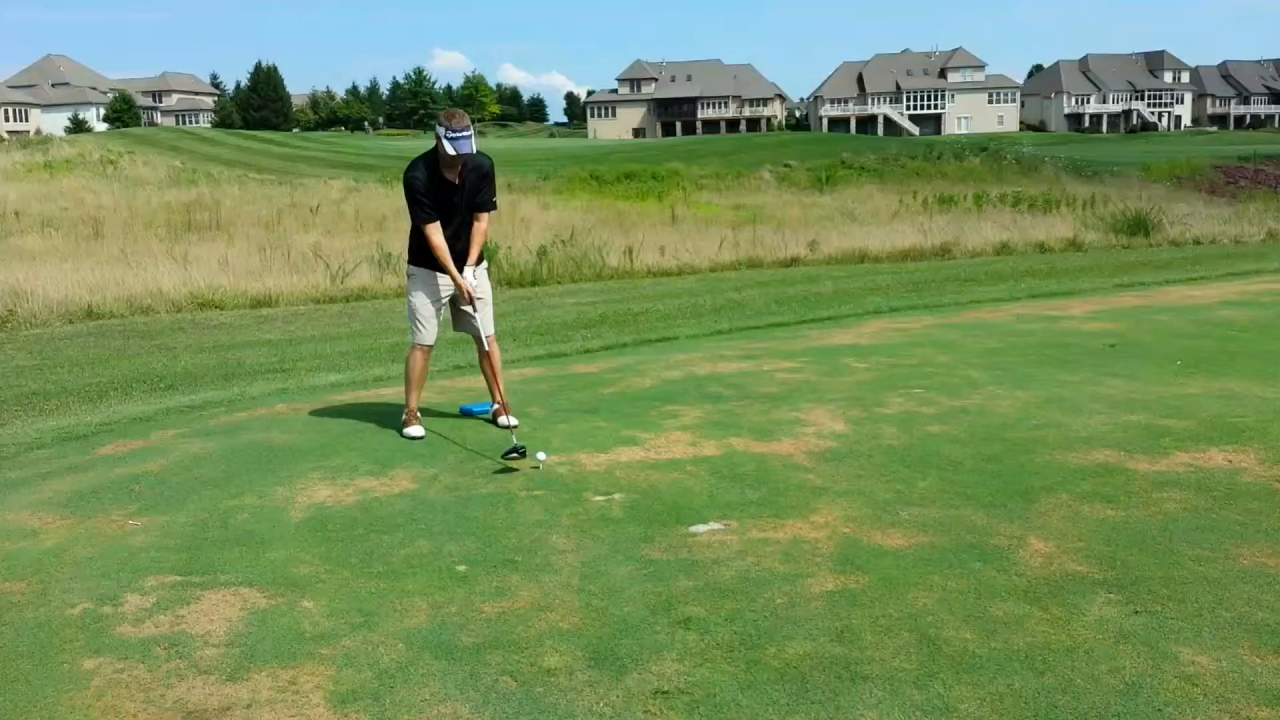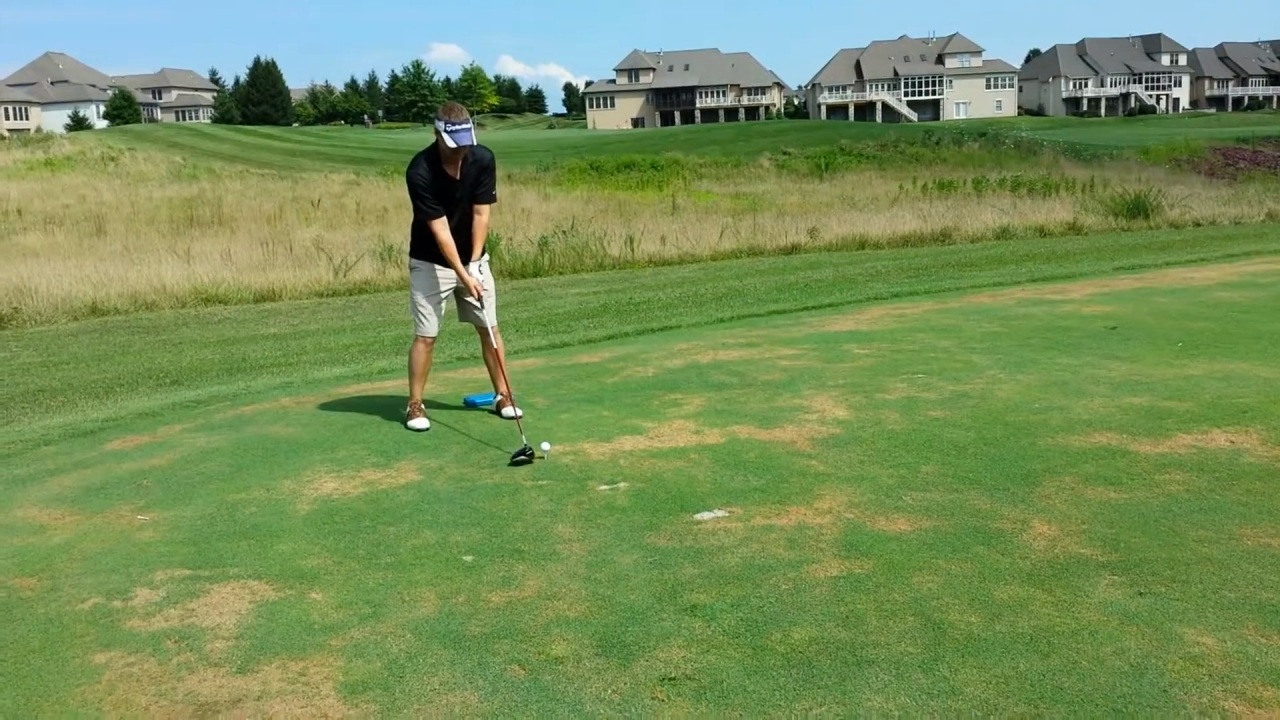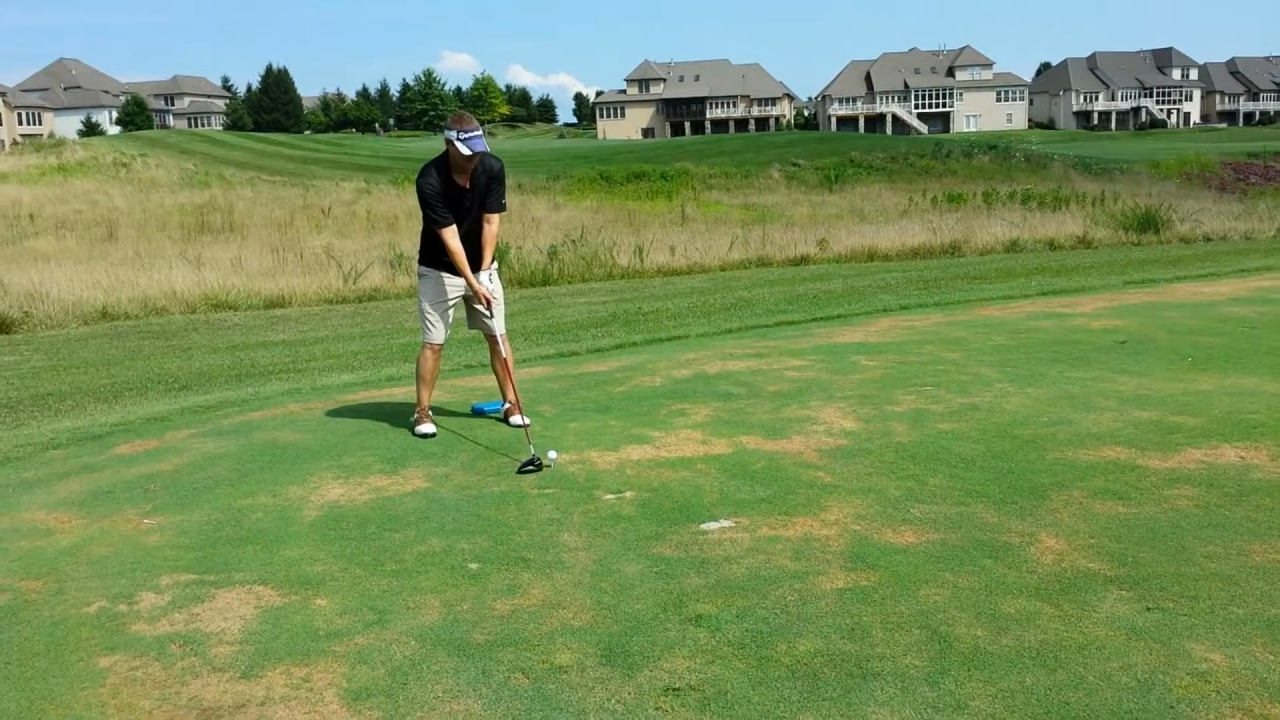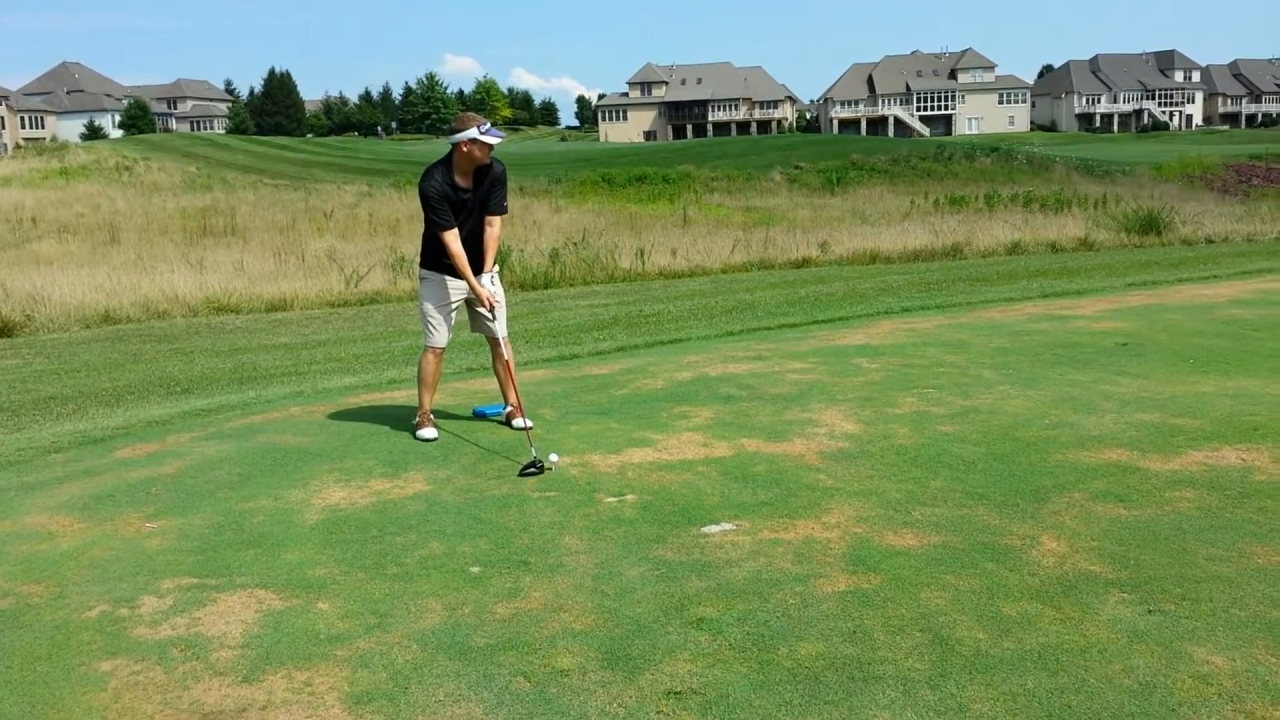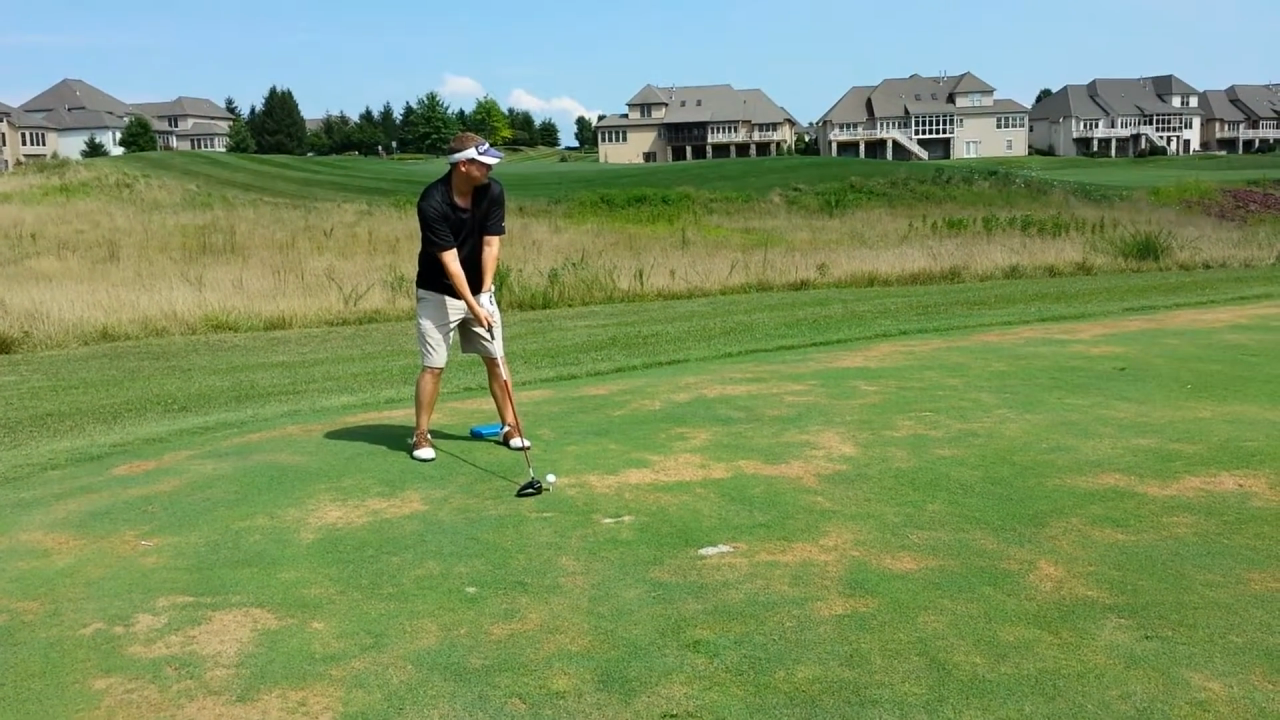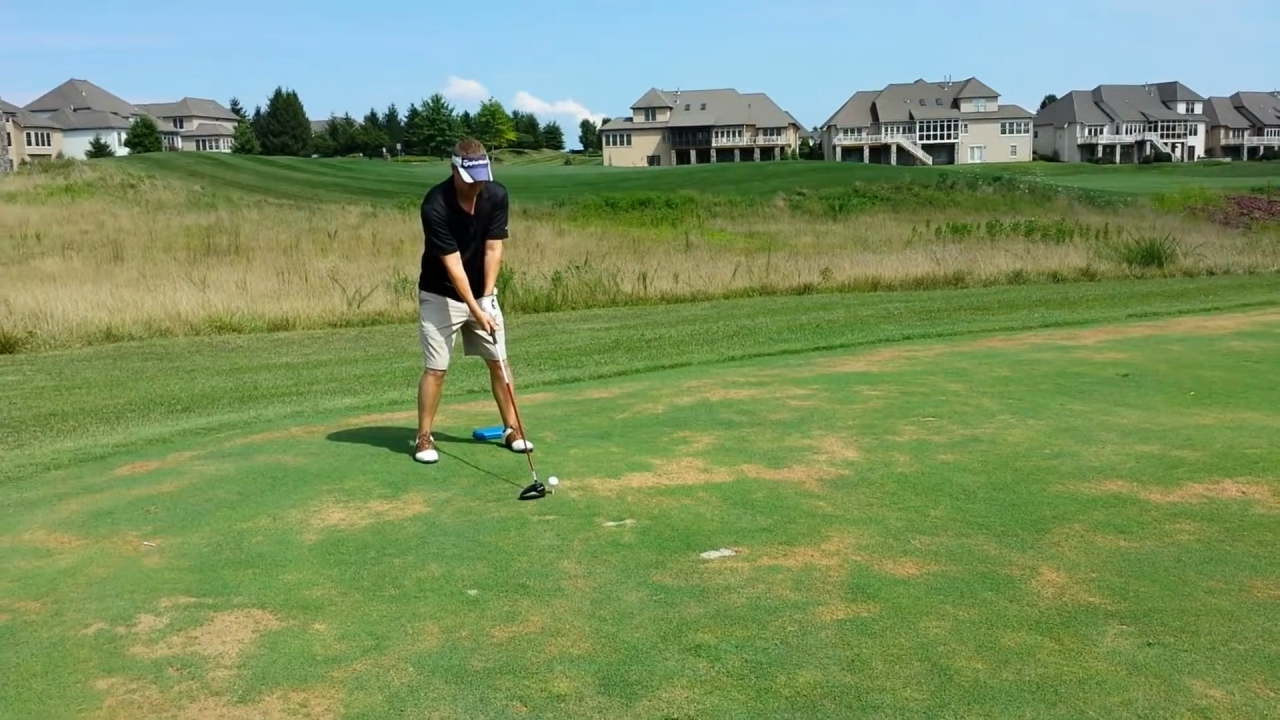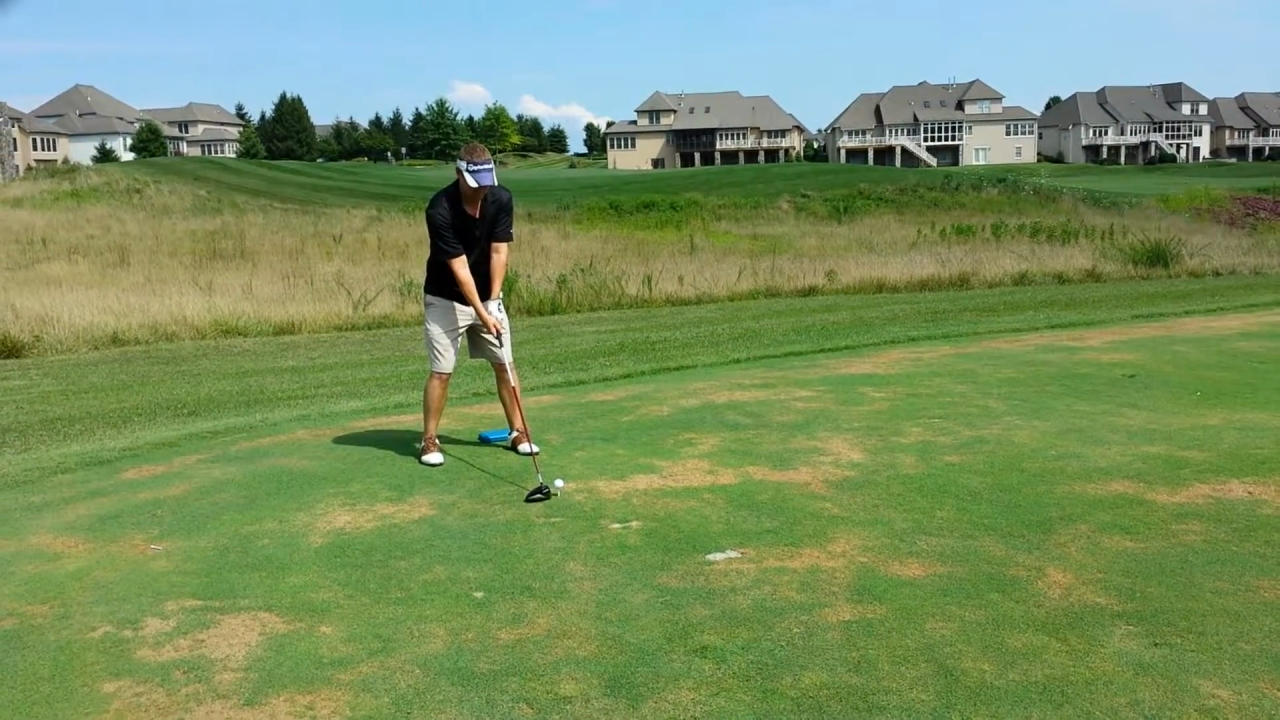
dt=0.7s
person 1, frame 1
left shoulder: (483, 166)
right shoulder: (417, 174)
left elbow: (482, 220)
right elbow: (433, 232)
left wrist: (470, 268)
right wrist: (455, 277)
left hip: (472, 265)
right hip: (429, 268)
left knee: (487, 336)
right knee: (423, 342)
left ankle: (499, 405)
right ankle: (411, 412)
person 1, frame 2
left shoulder: (483, 159)
right shoulder: (420, 171)
left elbow: (481, 213)
right elbow: (439, 228)
left wrist: (475, 263)
right wrist: (462, 275)
left hip: (473, 258)
right hip: (430, 262)
left knee: (489, 327)
right knee: (426, 335)
left ankle: (502, 396)
right ankle: (415, 405)
person 1, frame 3
left shoulder: (493, 168)
right shoulder: (430, 180)
left elbow: (491, 222)
right elbow: (450, 236)
left wrist: (485, 271)
right wrist: (472, 283)
left hip: (482, 267)
right hip: (439, 269)
left knee: (498, 335)
right knee: (433, 341)
left ankle: (510, 403)
right ankle: (422, 411)
person 1, frame 4
left shoulder: (495, 171)
right shoulder: (433, 183)
left elbow: (493, 225)
right elbow: (451, 240)
left wrist: (487, 274)
right wrist: (473, 286)
left hip: (483, 270)
right hip: (440, 273)
left knee: (499, 338)
right knee: (435, 345)
left ankle: (512, 407)
right ankle: (424, 415)
person 1, frame 5
left shoulder: (493, 191)
right shoulder: (432, 202)
left elbow: (490, 245)
right elbow: (450, 261)
left wrist: (485, 293)
right wrist: (472, 306)
left hip: (479, 290)
right hip: (438, 293)
left knee: (496, 359)
right knee: (433, 366)
left ankle: (509, 427)
right ankle: (421, 435)
person 1, frame 6
left shoulder: (497, 196)
right shoulder: (435, 206)
left elbow: (493, 248)
right elbow: (453, 264)
left wrist: (488, 296)
right wrist: (474, 309)
left hip: (482, 293)
right hip: (440, 295)
left knee: (498, 360)
right knee: (436, 367)
left ankle: (511, 429)
right ankle: (424, 437)
person 1, frame 7
left shoulder: (502, 199)
right shoulder: (440, 210)
left elbow: (499, 251)
right elbow: (459, 267)
left wrist: (493, 301)
right wrist: (481, 313)
left hip: (487, 296)
right hip: (446, 299)
left knee: (504, 364)
right knee: (441, 371)
left ankle: (517, 432)
right ankle: (429, 439)
